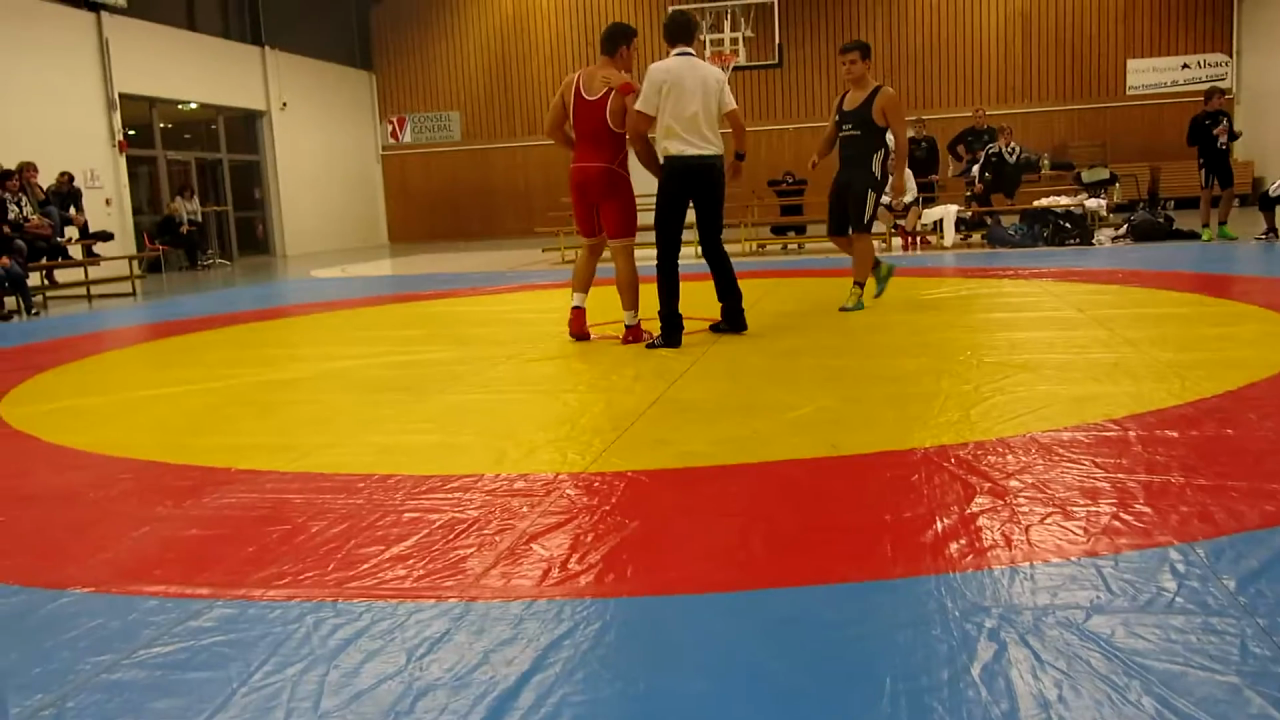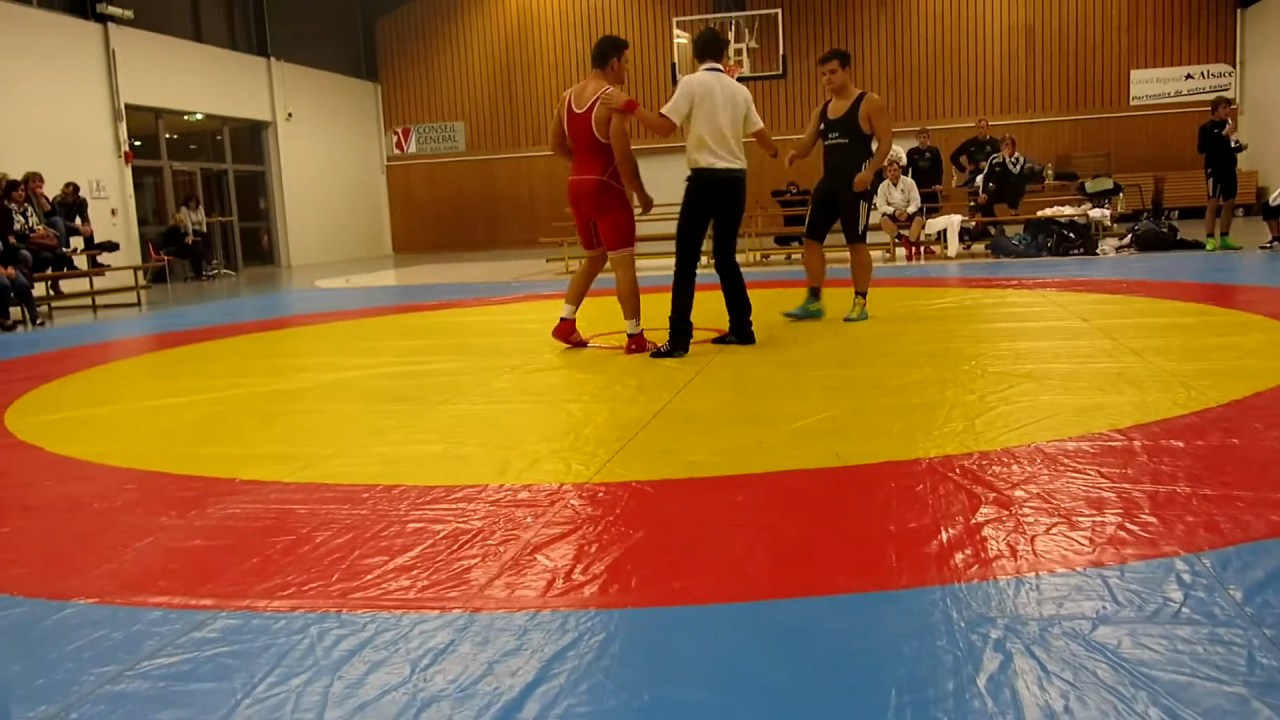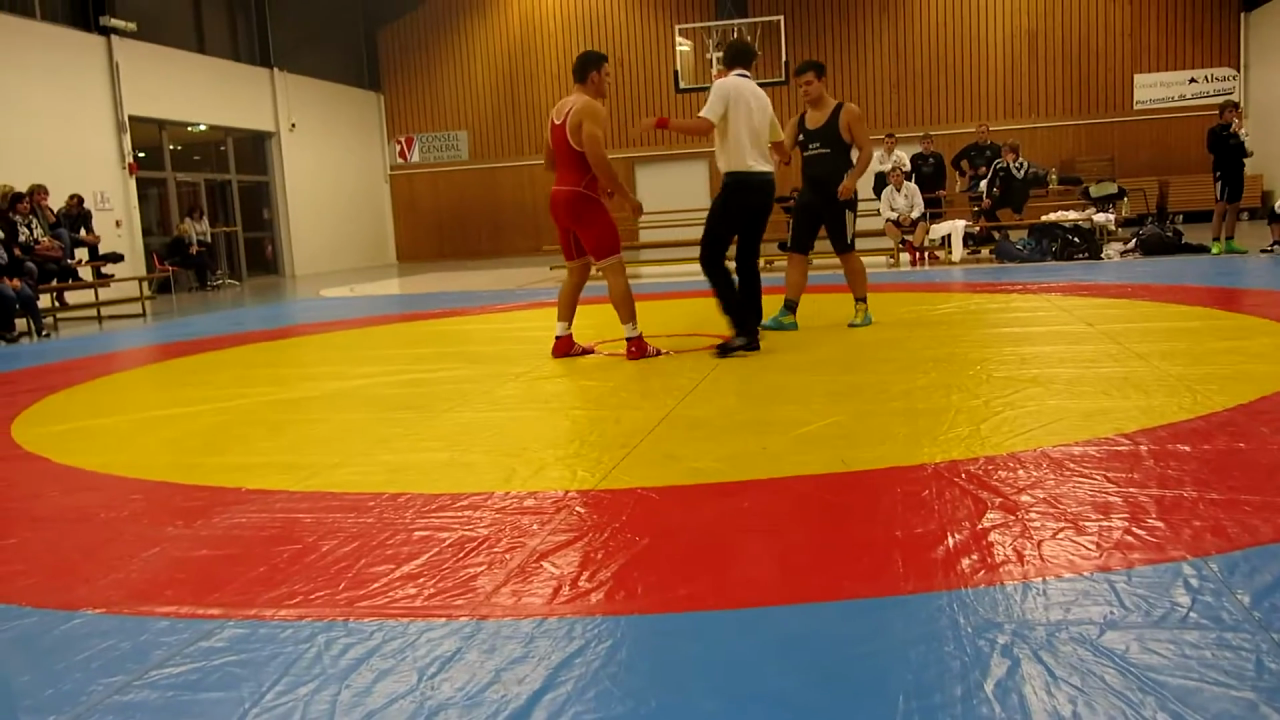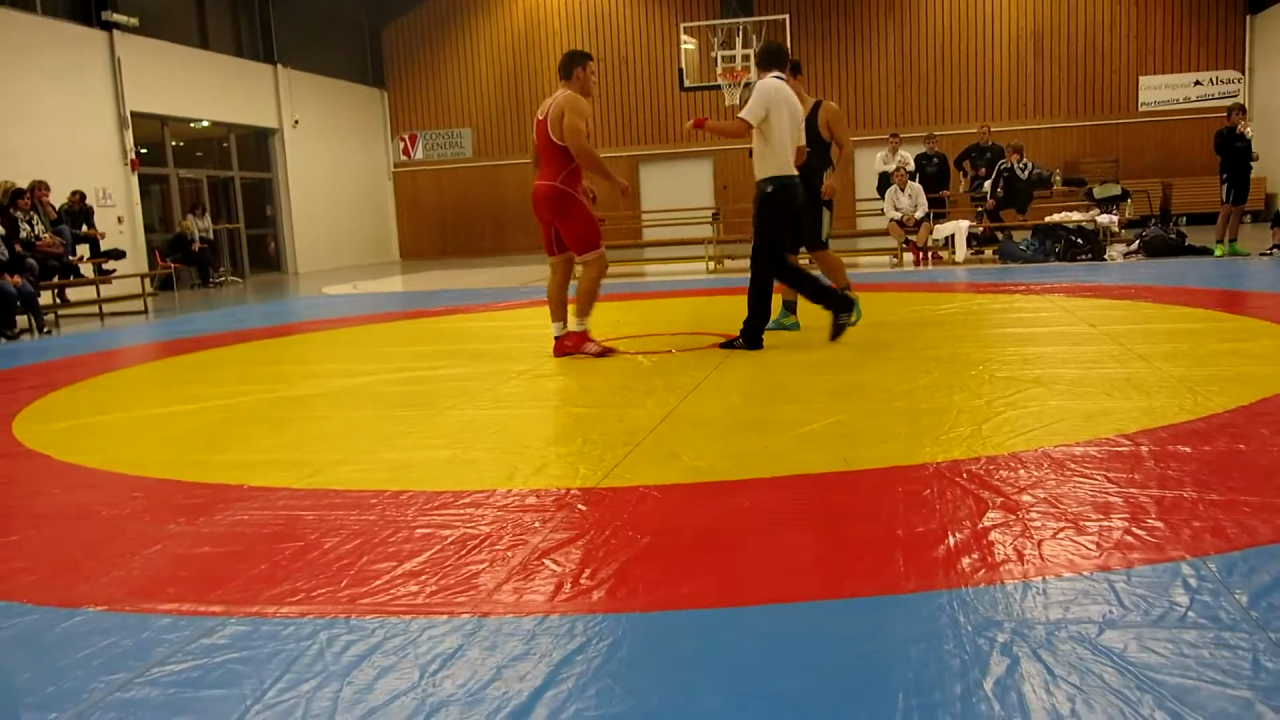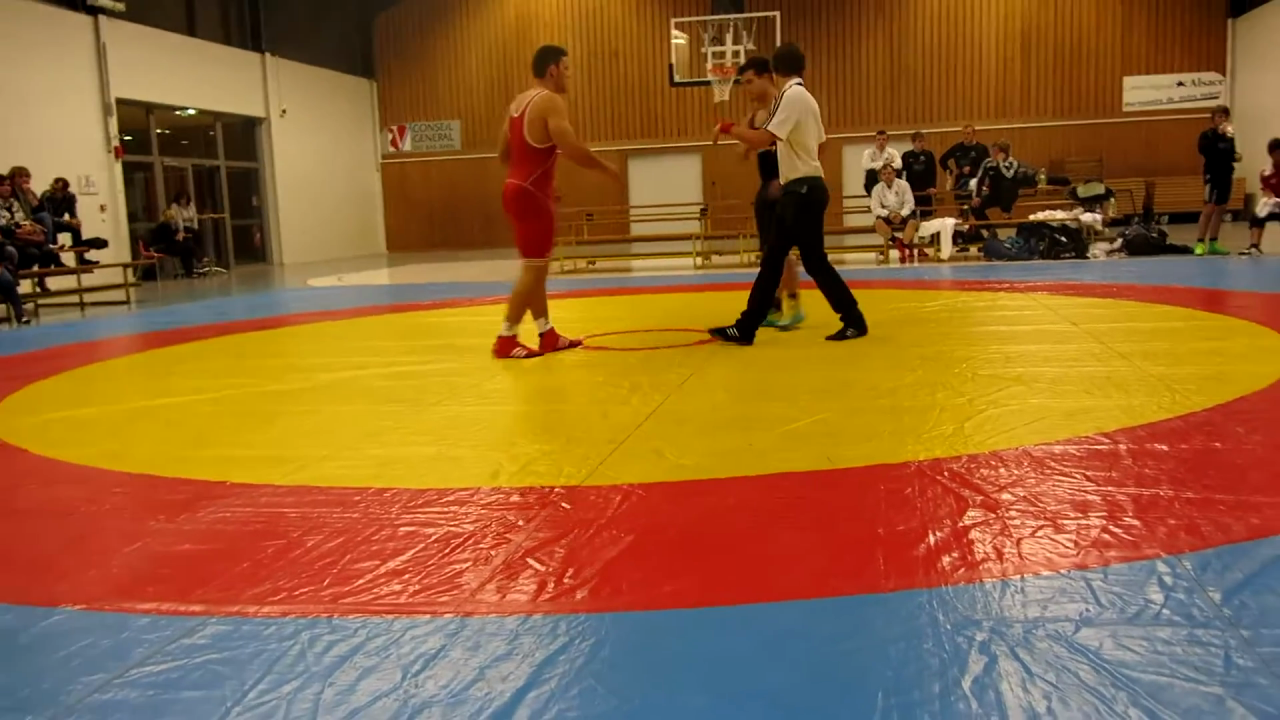
dt=0.2s
person 1, frame 1
left shoulder: (658, 71)
right shoulder: (714, 74)
left elbow: (640, 125)
right elbow: (737, 122)
right wrist: (739, 158)
left hip: (677, 167)
right hip: (711, 165)
left knee: (668, 250)
right knee: (712, 243)
left ankle: (670, 330)
right ankle: (734, 315)
person 1, frame 2
left shoulder: (691, 83)
right shoulder: (740, 90)
left elbow: (663, 127)
right elbow: (762, 137)
left wrist: (629, 106)
right wrist: (774, 152)
left hip: (705, 179)
right hip: (735, 179)
left knee: (686, 260)
right knee: (725, 256)
left ankle: (679, 338)
right ankle: (741, 328)
person 1, frame 3
left shoulder: (724, 86)
right shoulder: (762, 95)
left elbow: (704, 127)
right elbow: (779, 145)
left wrist: (661, 122)
right wrist: (784, 158)
left hip: (739, 182)
right hip: (764, 183)
left knee: (711, 256)
right knee: (748, 260)
left ankle: (742, 327)
right ankle: (747, 333)
person 1, frame 4
left shoulder: (766, 88)
right shoulder: (792, 98)
left elbow: (741, 128)
left wrist: (701, 123)
left hip: (774, 186)
right hip: (789, 184)
left knee: (772, 263)
right knee: (761, 261)
left ankle: (842, 304)
right ankle: (751, 334)
person 1, frame 5
left shoulder: (791, 96)
right shoulder: (807, 99)
left elbow: (763, 139)
right elbow: (818, 143)
left wrist: (727, 127)
left hip: (804, 189)
right hip: (800, 187)
left knee: (814, 261)
right knee: (773, 257)
left ankle: (854, 320)
right ankle: (746, 327)
person 2, frame 1
left shoulder: (571, 82)
right shoulder: (627, 89)
left elbow: (552, 129)
left hip: (579, 174)
right hip: (611, 176)
left knee: (591, 247)
right knee: (623, 253)
left ankle: (578, 315)
right ankle: (632, 327)
person 2, frame 2
left shoulder: (568, 97)
left elbow: (557, 145)
right elbow: (622, 155)
right wrist: (642, 193)
left hip: (577, 186)
right hip: (606, 189)
left knee: (594, 258)
right knee: (623, 263)
left ankle: (565, 323)
right ankle: (635, 337)
person 2, frame 3
left shoulder: (557, 110)
right shoulder: (591, 108)
right elbow: (597, 159)
right wrist: (628, 196)
left hip: (559, 197)
right hip: (583, 199)
left knee: (576, 271)
right knee: (614, 270)
left ankle: (563, 340)
right ankle: (635, 342)
person 2, frame 4
left shoulder: (547, 106)
right shoulder: (575, 102)
right elbow: (581, 150)
right wrist: (614, 179)
left hip: (544, 192)
right hip: (563, 195)
left knee: (560, 268)
right knee: (595, 263)
left ankle: (562, 338)
right ankle: (579, 333)
person 2, frame 5
left shoulder: (518, 102)
right shoulder: (551, 101)
left elbow: (503, 153)
right elbow: (571, 148)
right wrist: (606, 167)
left hip: (516, 191)
right hip: (531, 196)
left knee: (536, 268)
right knee: (534, 271)
left ankle: (547, 334)
right ankle: (506, 339)
person 3, frame 1
left shoulder: (885, 96)
right shoulder: (841, 101)
left elbow: (900, 137)
right elbow: (831, 136)
left wrist: (899, 174)
right wrist: (818, 155)
left hip: (870, 172)
right hip: (844, 172)
left knee: (860, 232)
right knee: (837, 233)
left ankle: (857, 292)
right ankle: (878, 267)
person 3, frame 2
left shoulder: (870, 103)
right shoulder: (822, 110)
left elbow: (885, 142)
right elbow: (807, 143)
left wrist: (869, 172)
right wrist: (796, 153)
left hip: (856, 182)
right hip: (828, 181)
left knee: (856, 243)
right knee: (811, 240)
left ankle: (860, 302)
right ankle: (813, 301)
person 3, frame 3
left shoulder: (848, 113)
right shoulder: (798, 121)
left elbow: (866, 151)
right elbow: (784, 150)
left wrist: (852, 179)
left hip: (838, 193)
right hip: (808, 193)
left knee: (846, 253)
right knee: (796, 253)
left ankle: (862, 307)
right ankle: (788, 314)
person 3, frame 4
left shoulder: (827, 111)
left elbow: (846, 147)
left wrist: (836, 177)
left hip: (818, 190)
left knee: (818, 250)
right knee: (787, 253)
right ankle: (788, 313)
person 3, frame 5
right shoulder: (752, 116)
right elbow: (746, 152)
right wrist: (747, 148)
right hip: (766, 186)
right knee: (768, 250)
left ankle: (793, 304)
right ankle: (774, 309)
